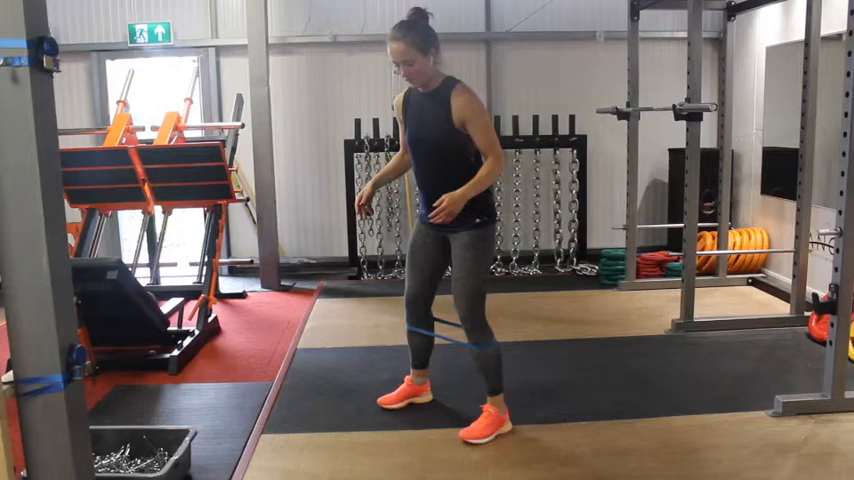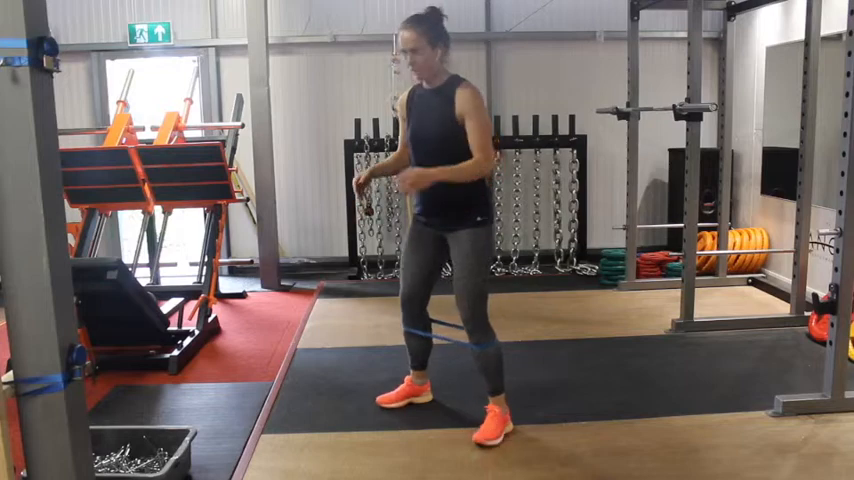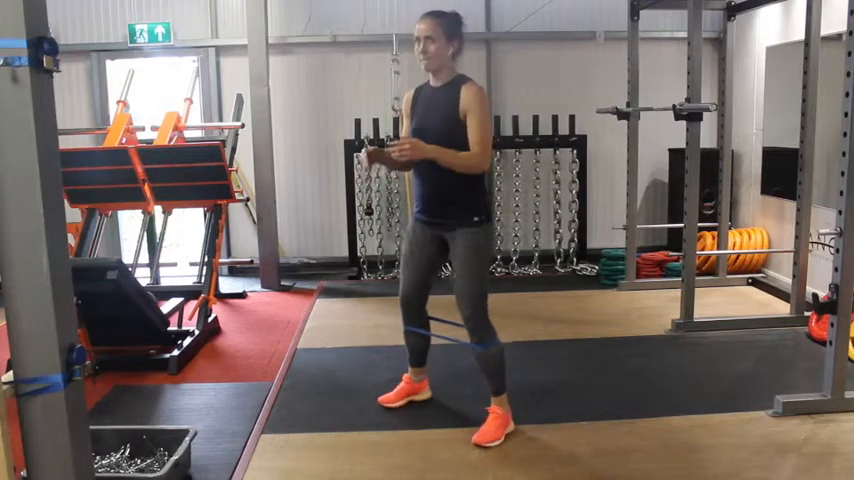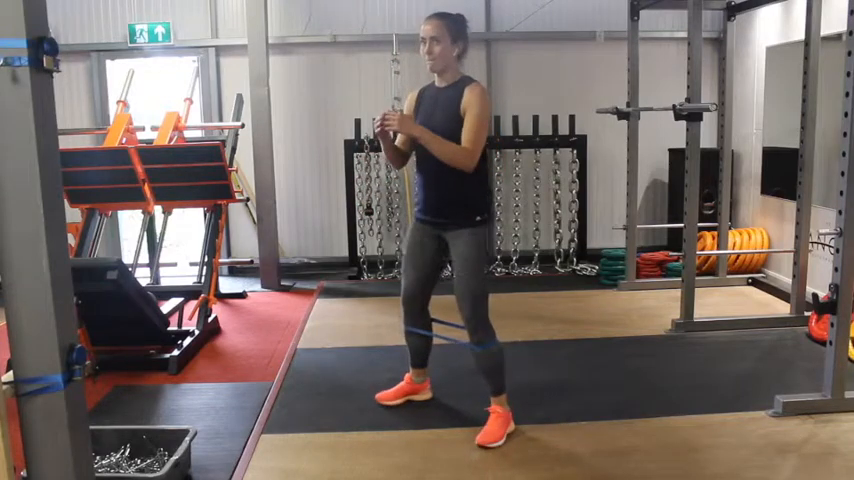
dt=0.4s
person 1, frame 1
left shoulder: (462, 99)
right shoulder: (404, 102)
left elbow: (495, 160)
left wrist: (462, 195)
right wrist: (375, 183)
left hip: (472, 222)
right hip: (431, 219)
left knee: (469, 313)
right knee: (414, 300)
left ankle: (497, 411)
right ankle: (417, 383)
person 1, frame 2
left shoulder: (465, 96)
right shoulder: (408, 100)
left elbow: (484, 163)
left wrist: (433, 176)
right wrist: (375, 171)
left hip: (469, 222)
right hip: (427, 220)
left knee: (472, 313)
right knee: (410, 299)
left ankle: (499, 409)
right ankle: (417, 383)
person 1, frame 3
left shoulder: (470, 93)
right shoulder: (413, 98)
left elbow: (481, 161)
left wrist: (429, 150)
right wrist: (382, 156)
left hip: (468, 221)
right hip: (426, 218)
left knee: (473, 313)
right knee: (410, 298)
left ankle: (500, 409)
right ankle: (416, 381)
person 1, frame 4
left shoulder: (473, 94)
right shoulder: (417, 97)
left elbow: (467, 159)
right elbow: (400, 161)
left wrist: (416, 130)
right wrist: (385, 137)
left hip: (468, 222)
right hip: (426, 219)
left knee: (473, 314)
right knee: (412, 299)
left ankle: (501, 409)
right ankle: (418, 381)
